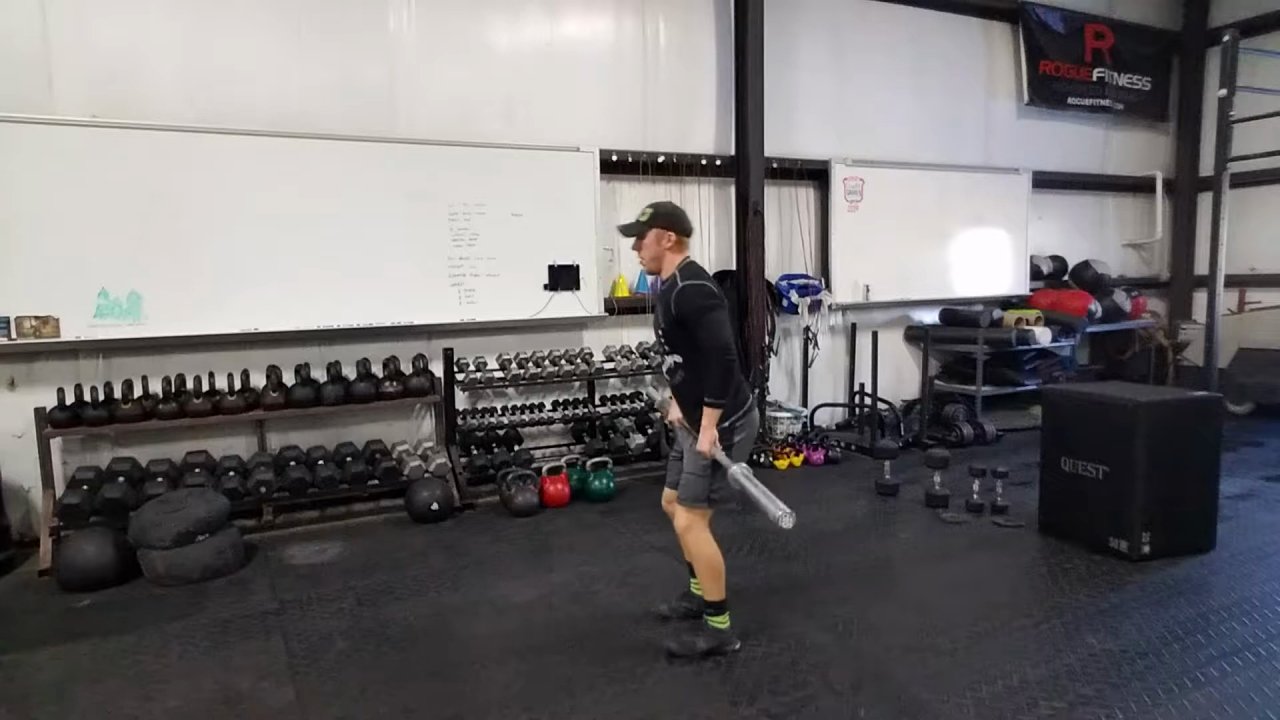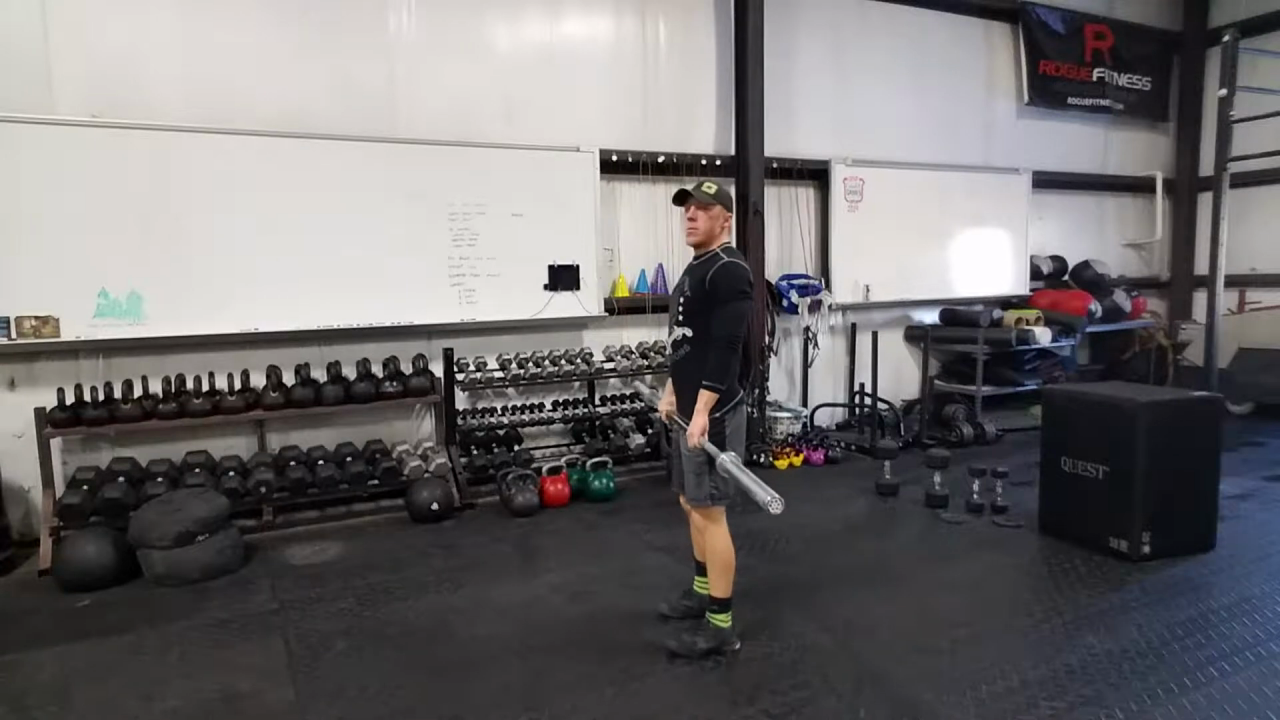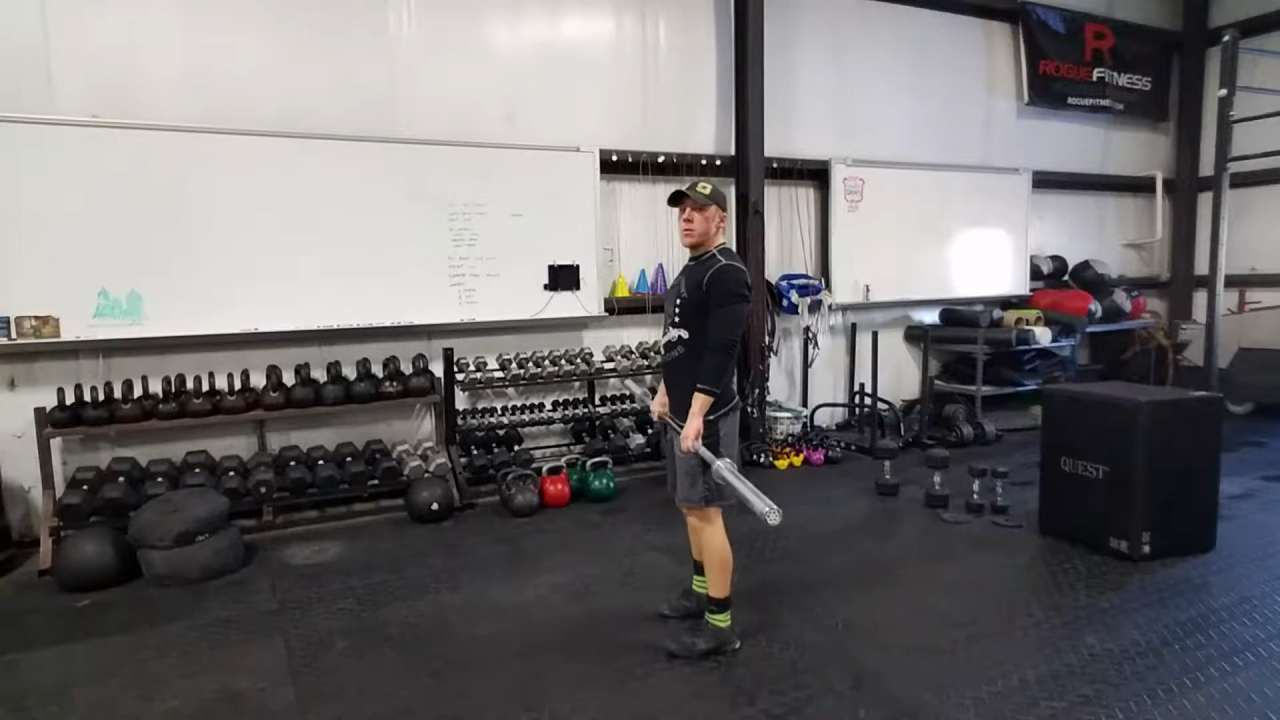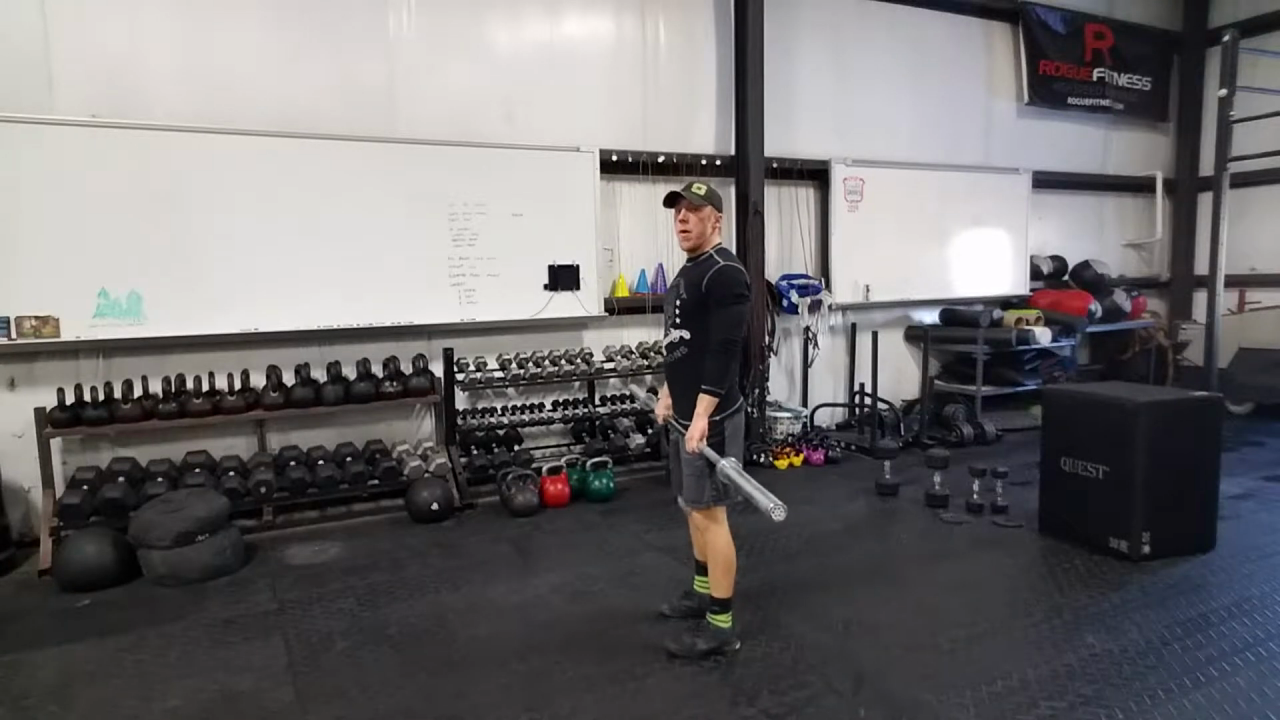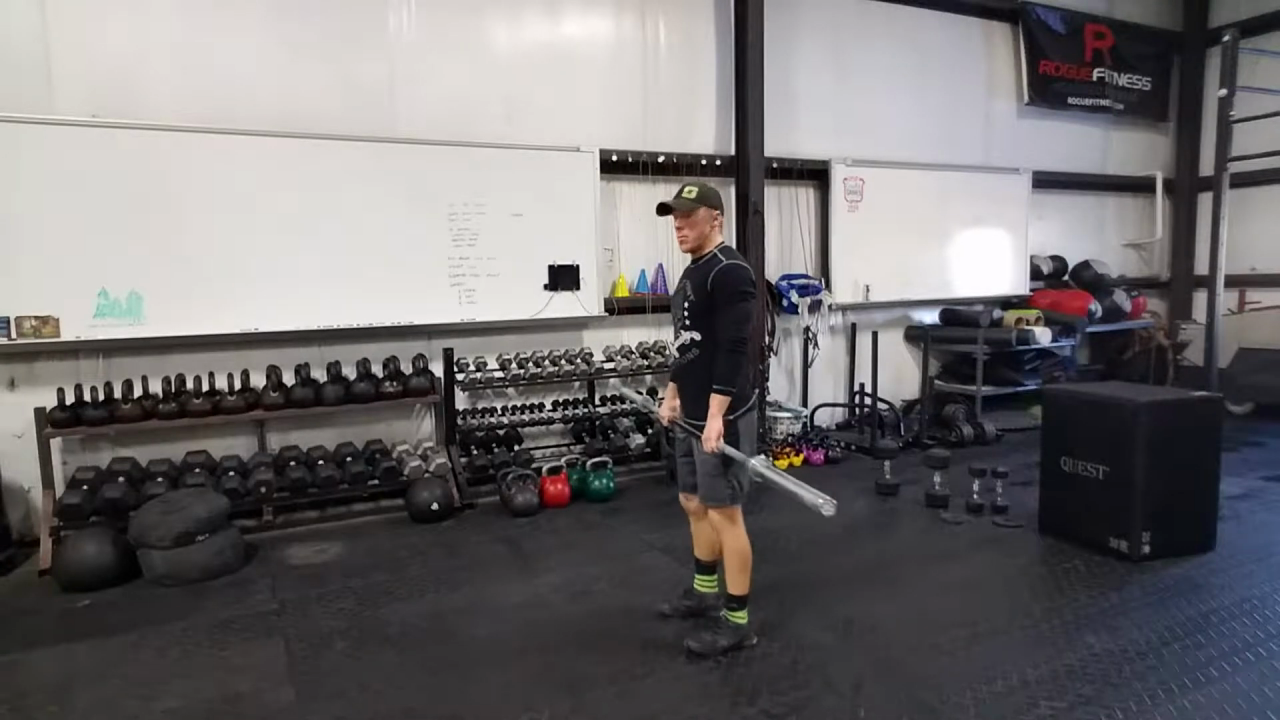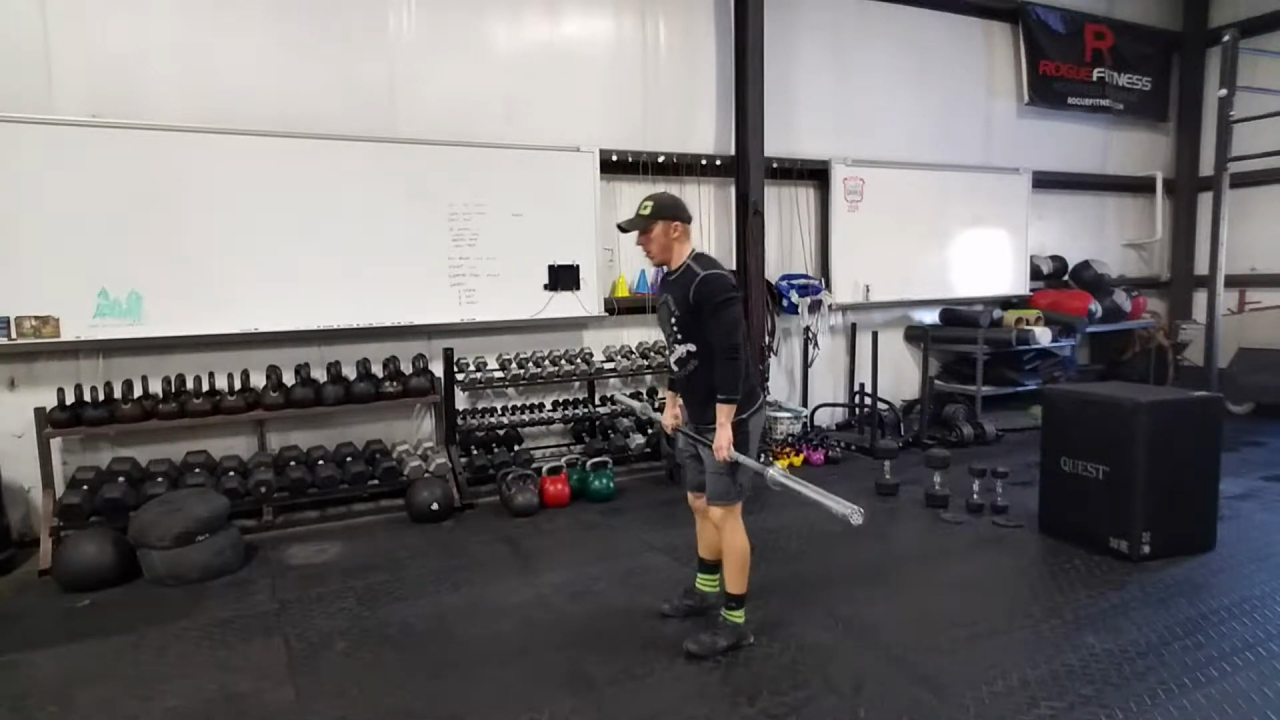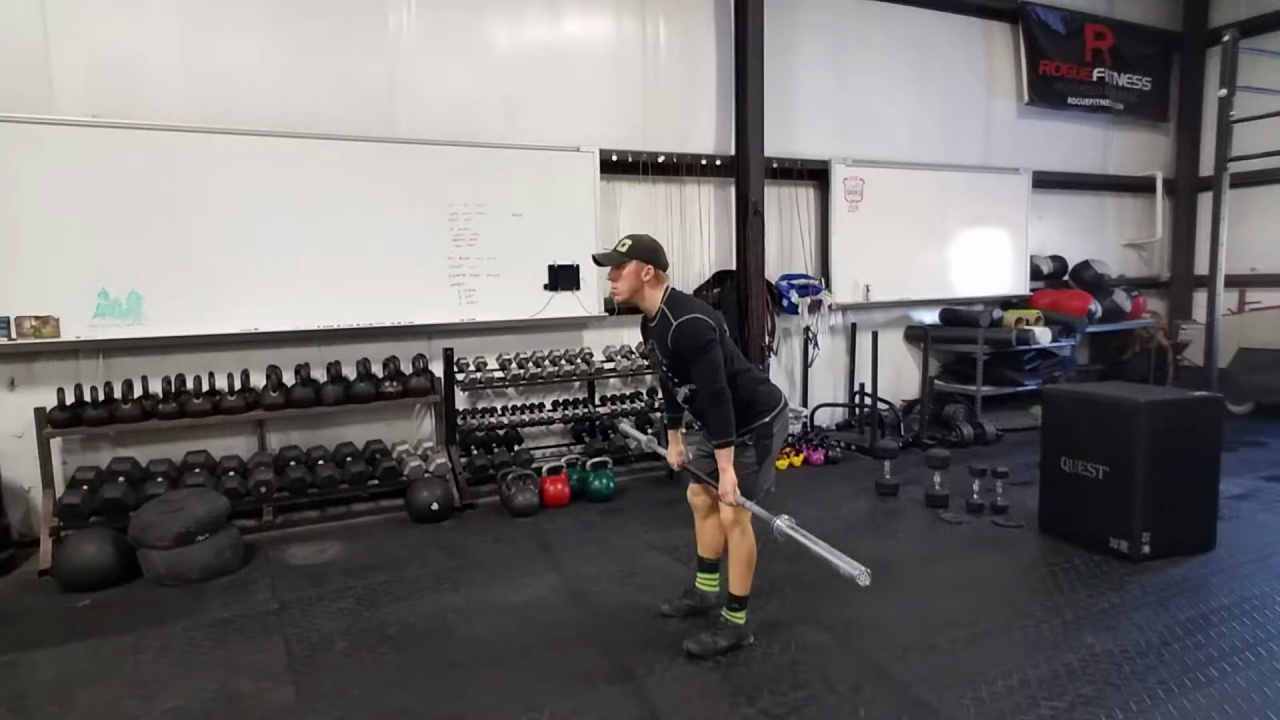
dt=0.5s
person 1, frame 1
left shoulder: (691, 289)
right shoulder: (671, 286)
left elbow: (722, 357)
left wrist: (710, 426)
right wrist: (677, 400)
left hip: (722, 423)
right hip: (695, 418)
left knee: (690, 519)
right knee: (673, 504)
left ankle: (718, 626)
right ankle: (700, 593)
person 1, frame 2
left shoulder: (728, 270)
right shoulder: (696, 268)
left elbow: (725, 348)
left wrist: (702, 413)
right wrist: (671, 392)
left hip: (713, 412)
right hip: (688, 407)
left knee: (708, 513)
right knee: (691, 505)
left ankle: (720, 625)
right ankle: (702, 592)
person 1, frame 3
left shoulder: (726, 273)
right shoulder: (691, 270)
left elbow: (721, 351)
left wrist: (697, 416)
right wrist: (664, 392)
left hip: (706, 414)
right hip: (683, 408)
left knee: (704, 513)
right knee: (691, 507)
left ankle: (719, 624)
right ankle: (701, 592)
person 1, frame 4
left shoulder: (724, 274)
right shoulder: (687, 272)
left elbow: (724, 352)
left wrist: (702, 416)
right wrist: (667, 394)
left hip: (712, 416)
right hip: (685, 411)
left knee: (709, 515)
right knee: (692, 507)
left ankle: (720, 625)
right ankle: (702, 592)
person 1, frame 5
left shoulder: (730, 272)
right shoulder: (692, 273)
left elbow: (734, 350)
left wrist: (718, 416)
right wrist: (672, 394)
left hip: (723, 416)
right hip: (692, 413)
left knee: (723, 514)
right knee: (693, 504)
left ankle: (737, 621)
right ankle: (704, 592)
person 1, frame 6
left shoulder: (710, 281)
right shoulder: (670, 282)
left elbow: (729, 356)
left wrist: (725, 425)
right wrist: (672, 402)
left hip: (732, 415)
right hip: (698, 415)
left knee: (722, 511)
right knee: (699, 503)
left ankle: (734, 622)
right ankle: (706, 591)
person 1, frame 7
left shoulder: (688, 324)
right shoulder: (652, 323)
left elbow: (716, 396)
right elbow: (672, 385)
left wrist: (727, 467)
right wrist: (675, 438)
left hip: (756, 420)
right hip: (723, 421)
left knee: (734, 513)
right knee: (700, 498)
left ankle: (734, 623)
right ankle: (705, 592)
